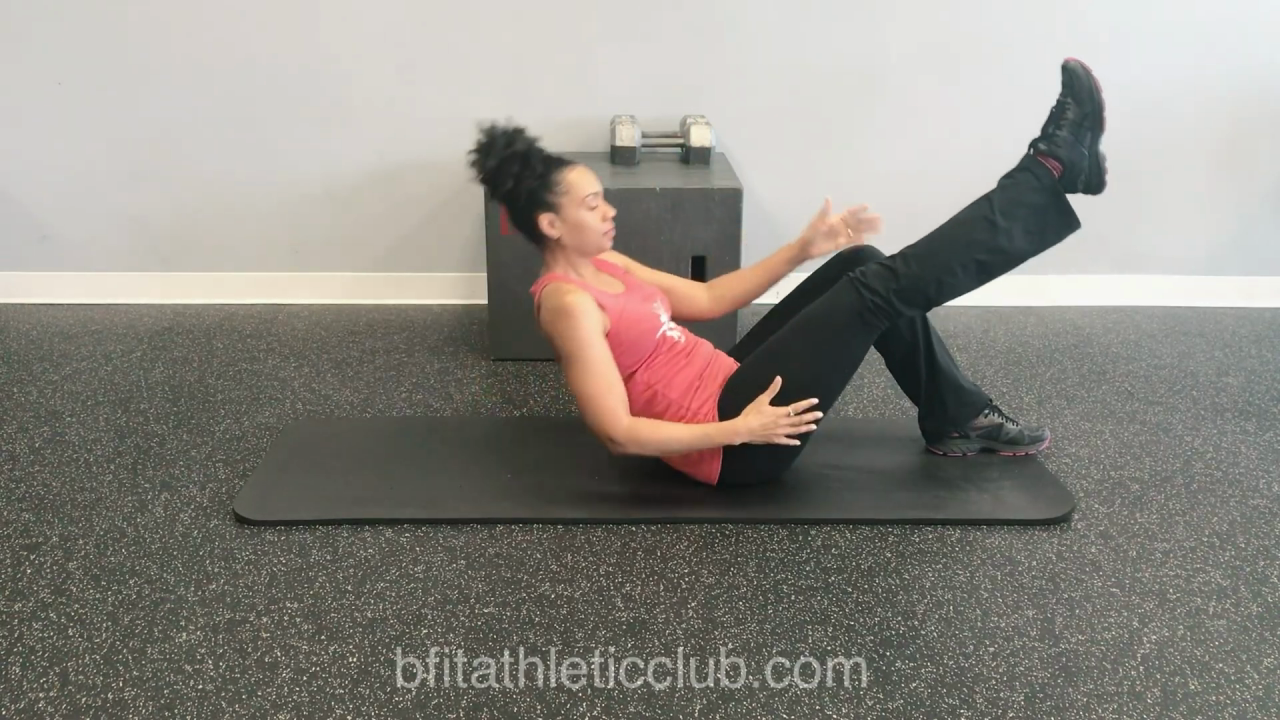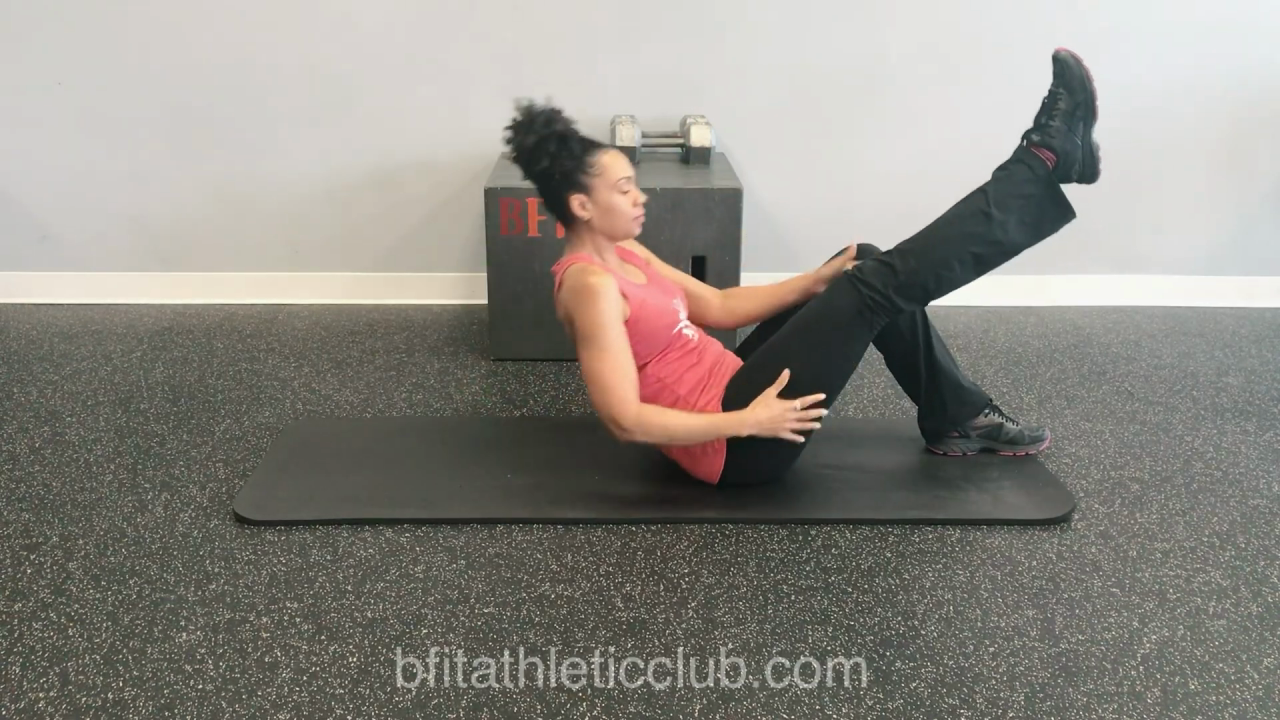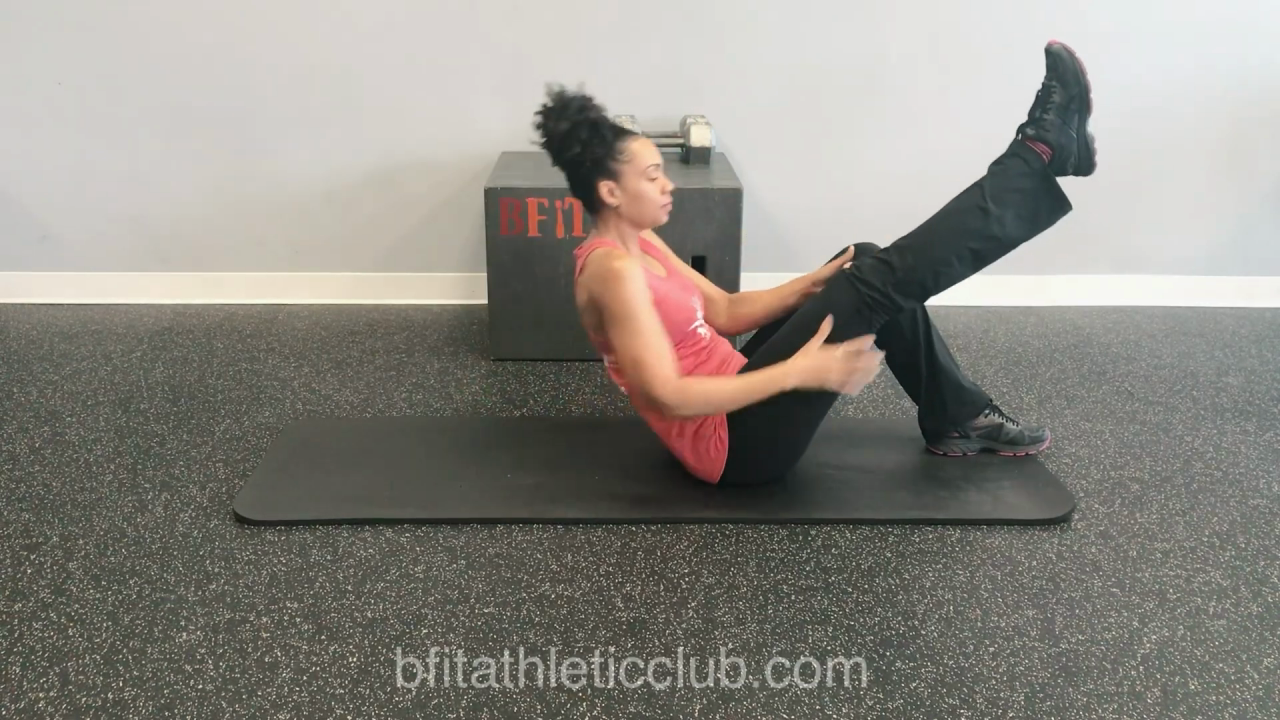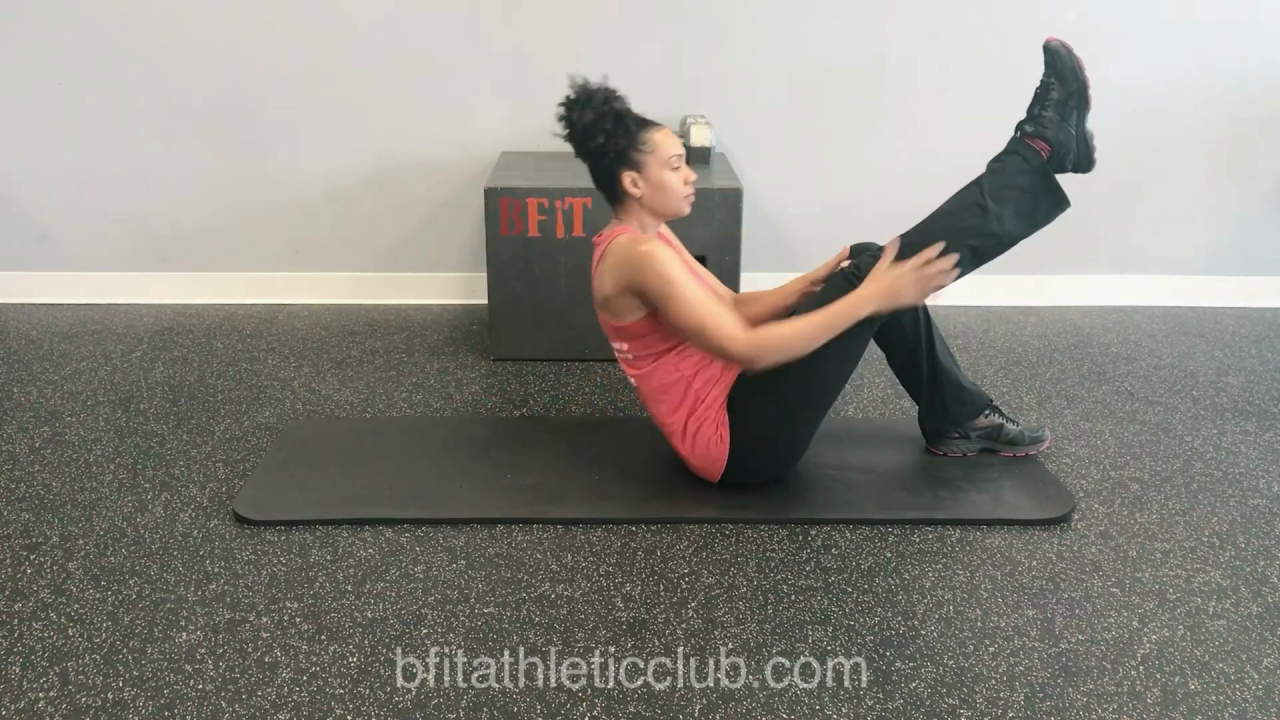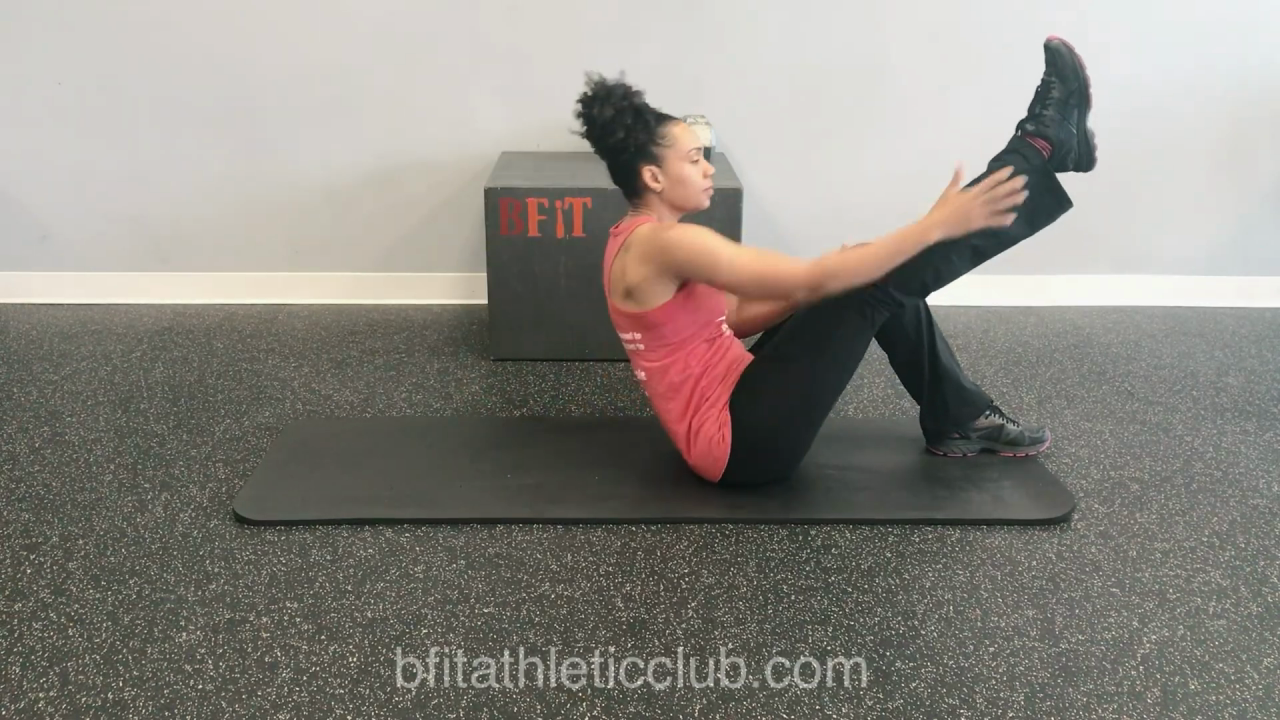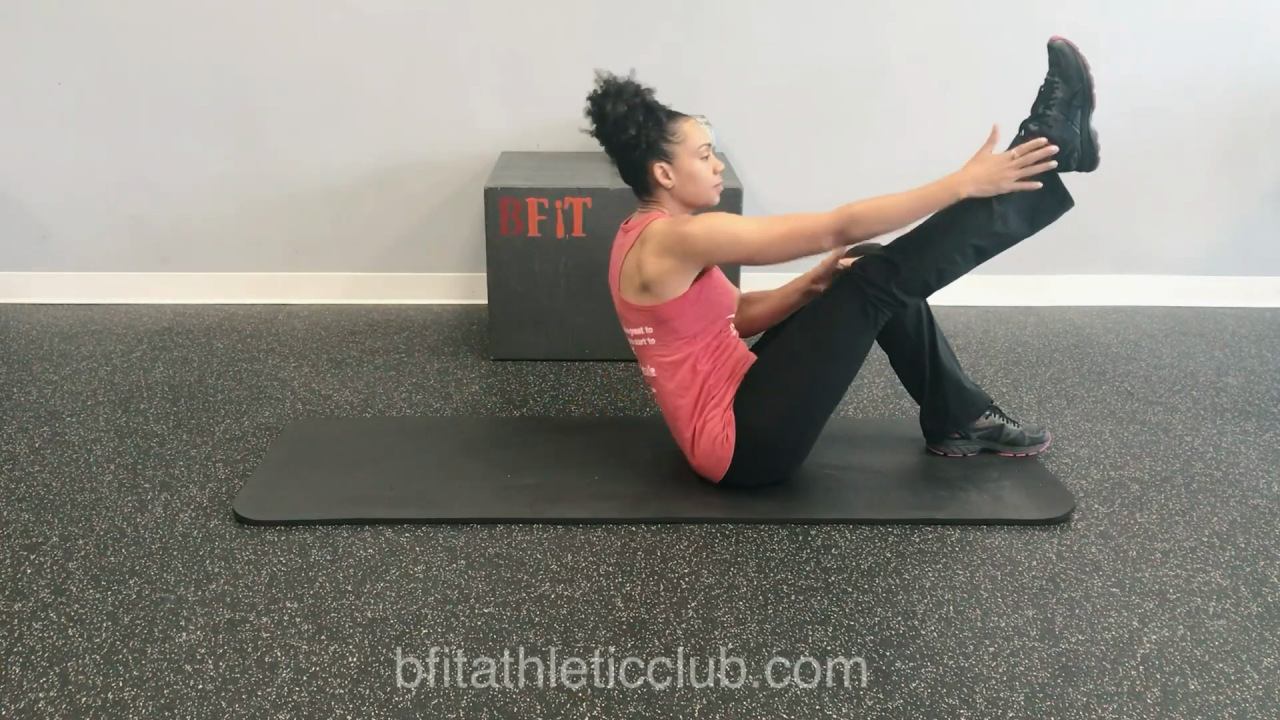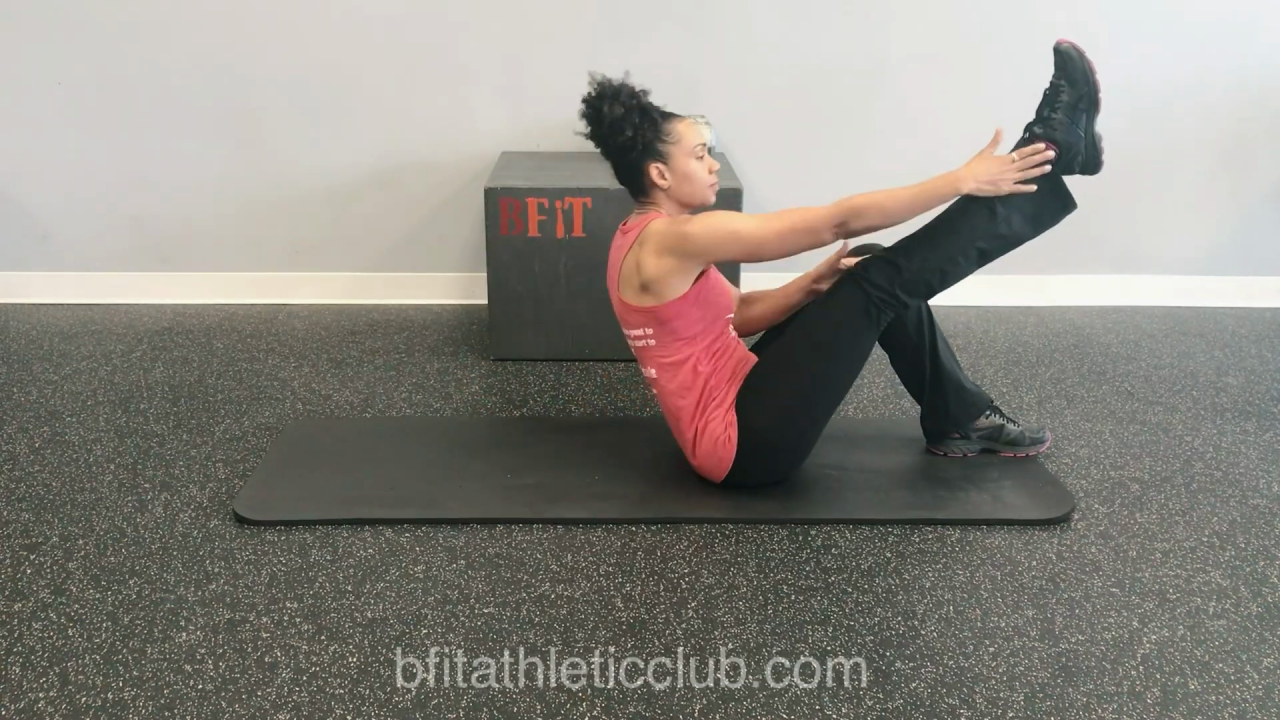
dt=0.1s
person 1, frame 1
left shoulder: (600, 264)
right shoulder: (567, 301)
left elbow: (706, 299)
right elbow: (620, 432)
left wrist: (802, 249)
right wrist: (741, 430)
left hip: (731, 387)
right hip: (731, 446)
left knee: (861, 266)
right knee: (883, 289)
left ankle: (957, 423)
right ankle: (1050, 169)
person 1, frame 2
left shoulder: (615, 254)
right shoulder: (589, 284)
left elbow: (716, 307)
right elbow: (626, 420)
left wrist: (820, 281)
right wrist: (751, 423)
left hip: (727, 395)
right hip: (727, 450)
left knee: (865, 273)
right knee: (882, 284)
left ankle: (959, 424)
right ankle: (1046, 158)
person 1, frame 3
left shoulder: (635, 245)
right shoulder: (613, 271)
left elbow: (726, 312)
right elbow: (669, 397)
left wrist: (819, 282)
right wrist: (797, 372)
left hip: (736, 395)
right hip: (735, 443)
left knee: (868, 274)
right knee: (881, 282)
left ankle: (958, 423)
right ankle: (1040, 152)
person 1, frame 4
left shoulder: (639, 238)
right shoulder: (639, 257)
left elbow: (734, 313)
right elbow: (748, 348)
left wrist: (821, 280)
right wrist: (866, 302)
left hip: (731, 408)
right hip: (739, 443)
left knee: (875, 272)
right knee: (870, 292)
left ankle: (959, 423)
right ankle: (1038, 149)
person 1, frame 5
left shoulder: (650, 235)
right shoulder: (665, 244)
left elbow: (734, 316)
right elbow: (813, 280)
left wrist: (823, 274)
right wrist: (938, 224)
left hip: (736, 410)
right hip: (742, 441)
left knee: (887, 275)
right knee: (880, 289)
left ankle: (959, 423)
right ankle: (1039, 148)
person 1, frame 6
left shoulder: (651, 234)
right shoulder: (681, 237)
right elbow: (839, 228)
left wrist: (812, 284)
right wrist: (962, 181)
left hip: (739, 405)
right hip: (746, 440)
left knee: (876, 277)
right knee: (882, 280)
left ankle: (960, 423)
right ankle: (1048, 144)
person 1, frame 7
left shoulder: (649, 235)
right shoulder: (680, 236)
right elbow: (839, 221)
left wrist: (813, 283)
right wrist: (963, 179)
left hip: (737, 407)
right hip: (747, 441)
left knee: (878, 280)
right knee: (886, 281)
left ankle: (960, 423)
right ankle: (1051, 145)
